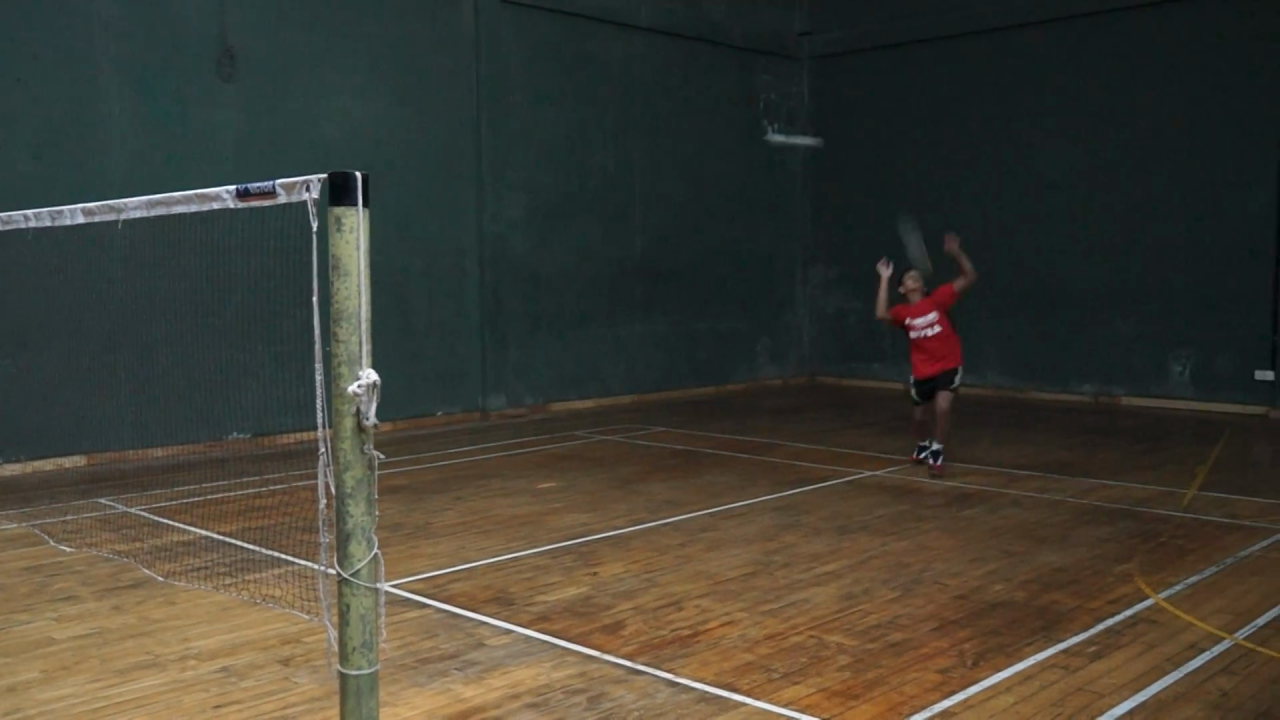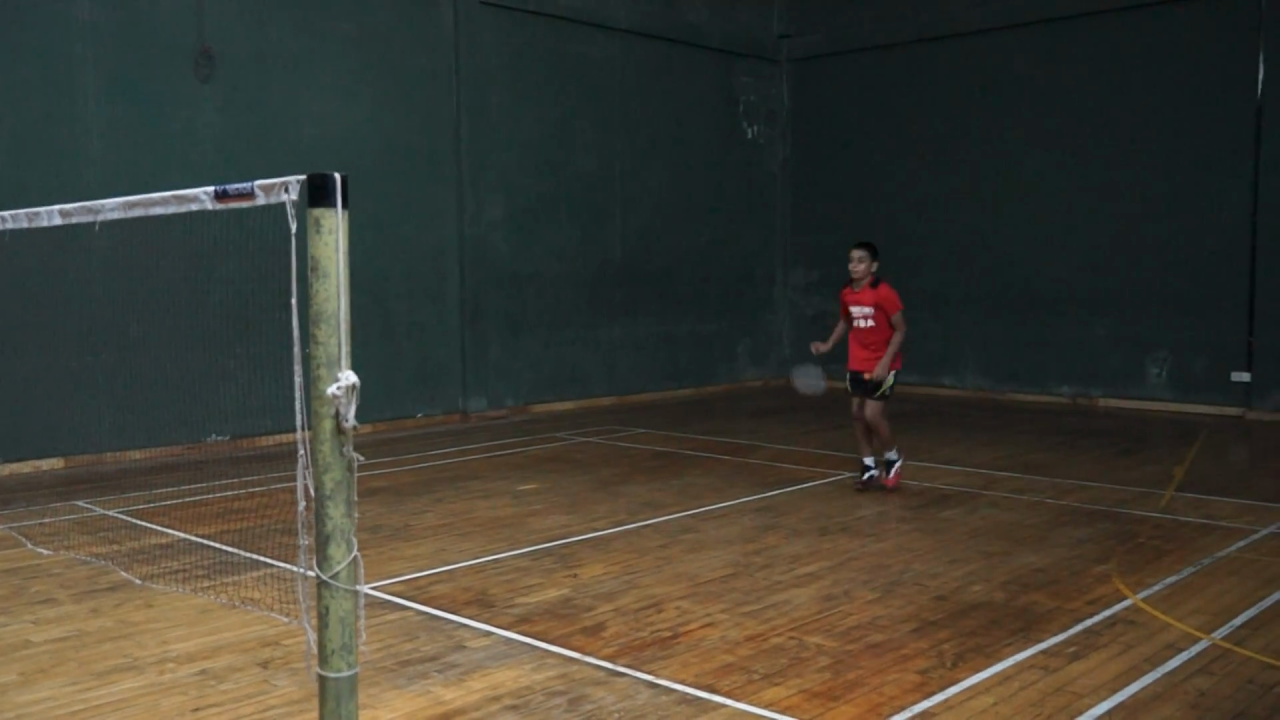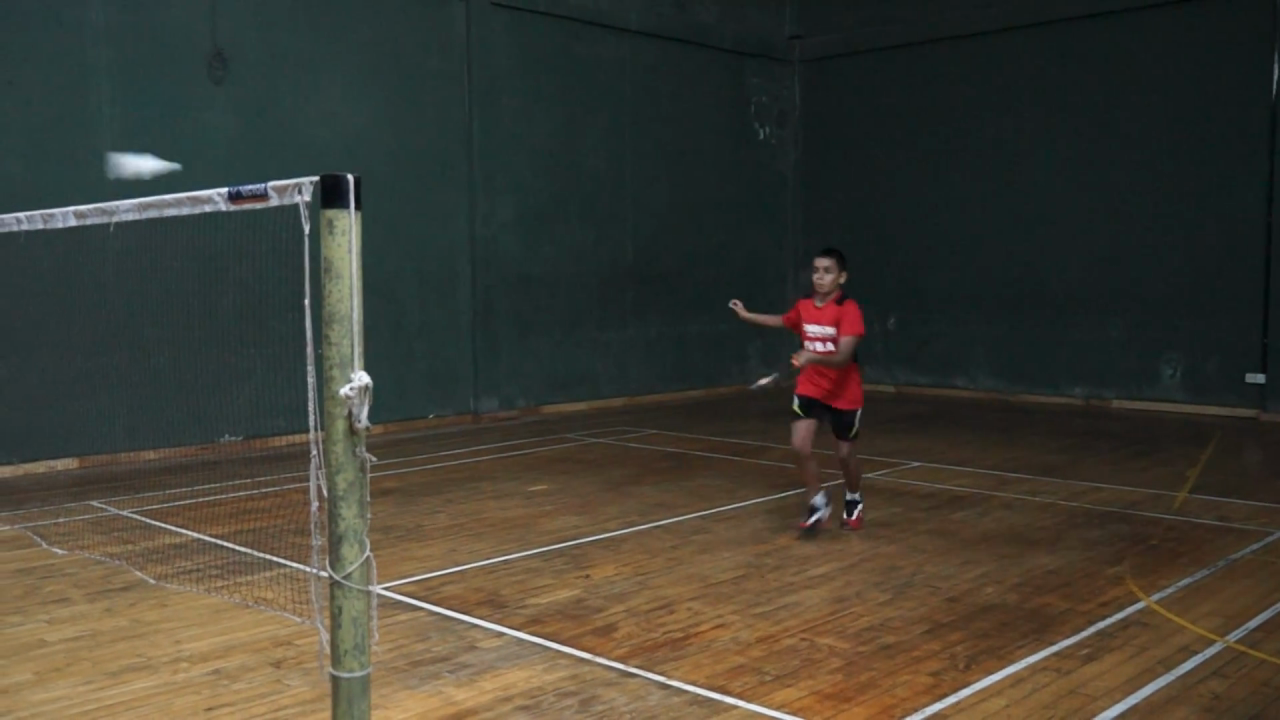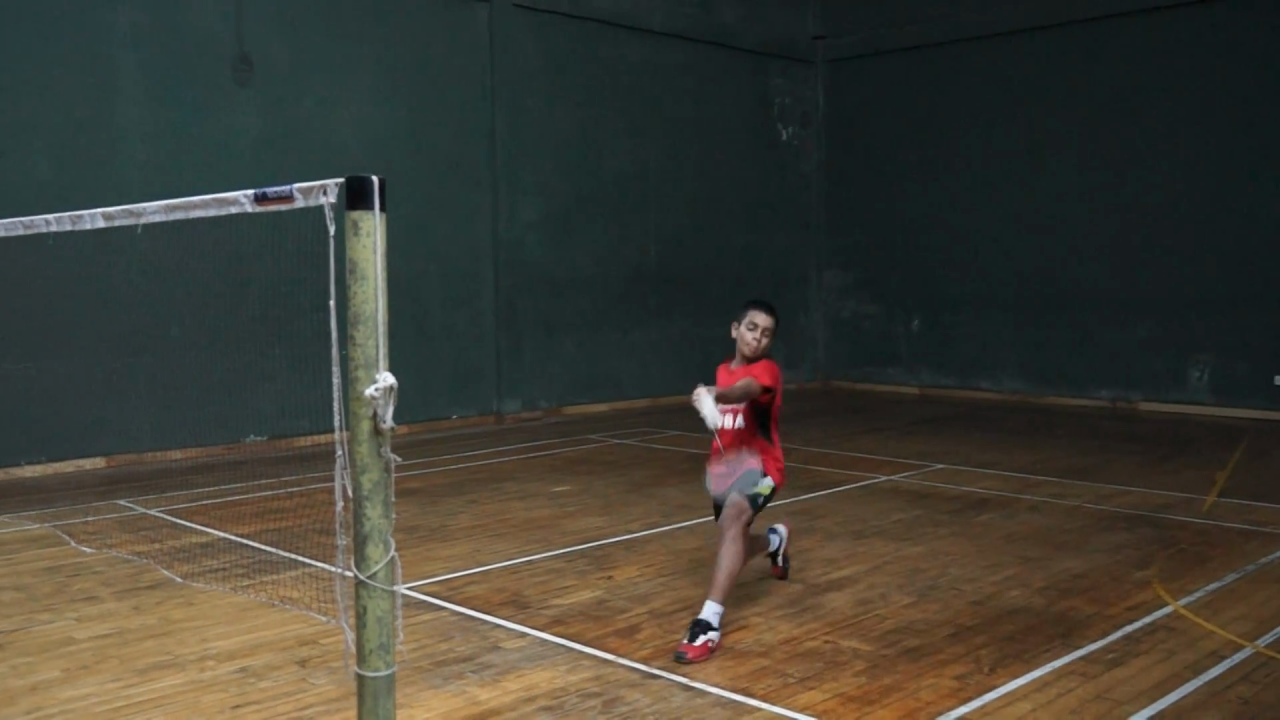
dt=0.5s
person 1, frame 1
left shoulder: (938, 297)
right shoulder: (902, 312)
left elbow: (969, 277)
right elbow: (881, 314)
left wrist: (957, 252)
right wrist: (884, 279)
left hip: (948, 365)
right hip: (922, 370)
left knee: (943, 406)
right knee: (919, 417)
left ankle: (937, 451)
right ankle: (923, 445)
person 1, frame 2
left shoulder: (883, 292)
right shoulder: (846, 294)
left elbow: (900, 329)
left wrist: (886, 360)
right wrist: (828, 344)
left hip: (881, 364)
right hip: (857, 363)
left knee: (872, 414)
right knee: (857, 414)
left ankle: (893, 457)
right ankle: (870, 468)
person 1, frame 3
left shoulder: (849, 310)
right shoulder: (802, 308)
left elbow: (844, 355)
right elbow: (786, 322)
left wrist: (813, 357)
right wrist: (747, 315)
left hip: (844, 392)
right hip: (809, 389)
left knee: (845, 453)
right knee: (800, 445)
left ankle: (853, 499)
right ankle: (817, 501)
person 1, frame 4
left shoulder: (765, 370)
right shoulder: (724, 370)
left elbow: (746, 390)
left wrist: (715, 393)
left hip: (758, 466)
left knee: (731, 522)
right knee: (738, 543)
left ankle: (708, 623)
right ankle: (775, 539)
